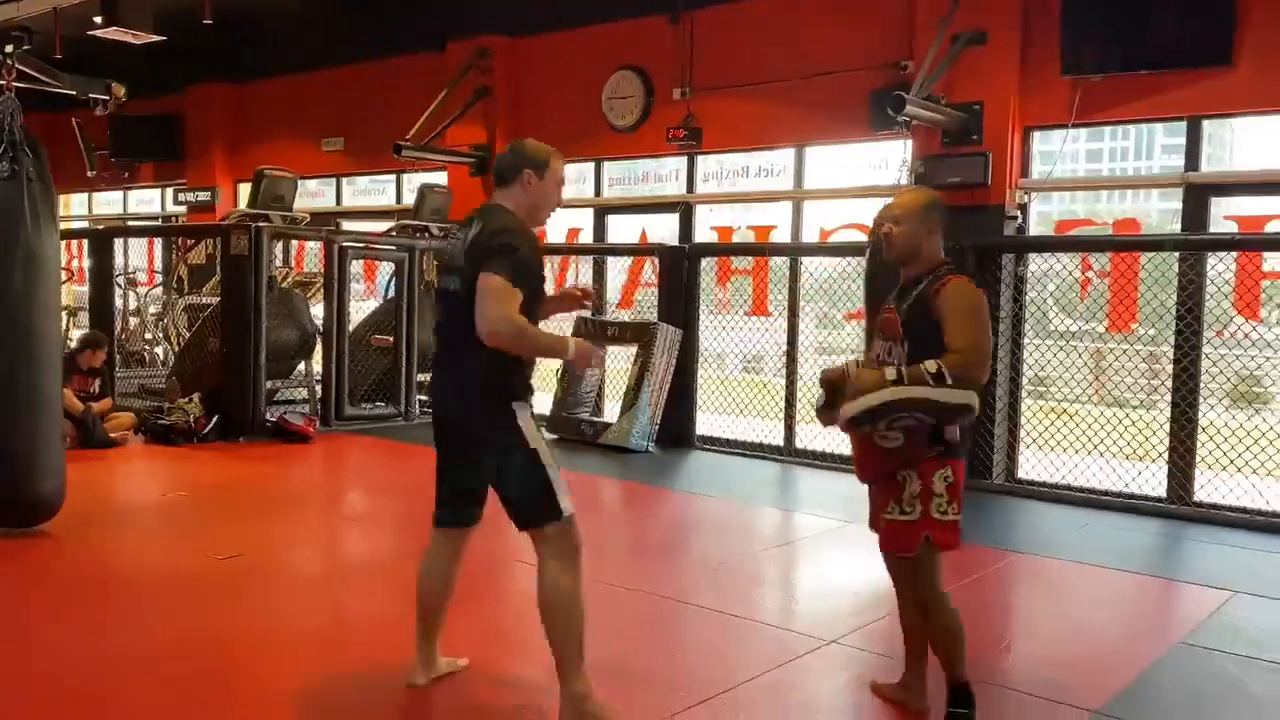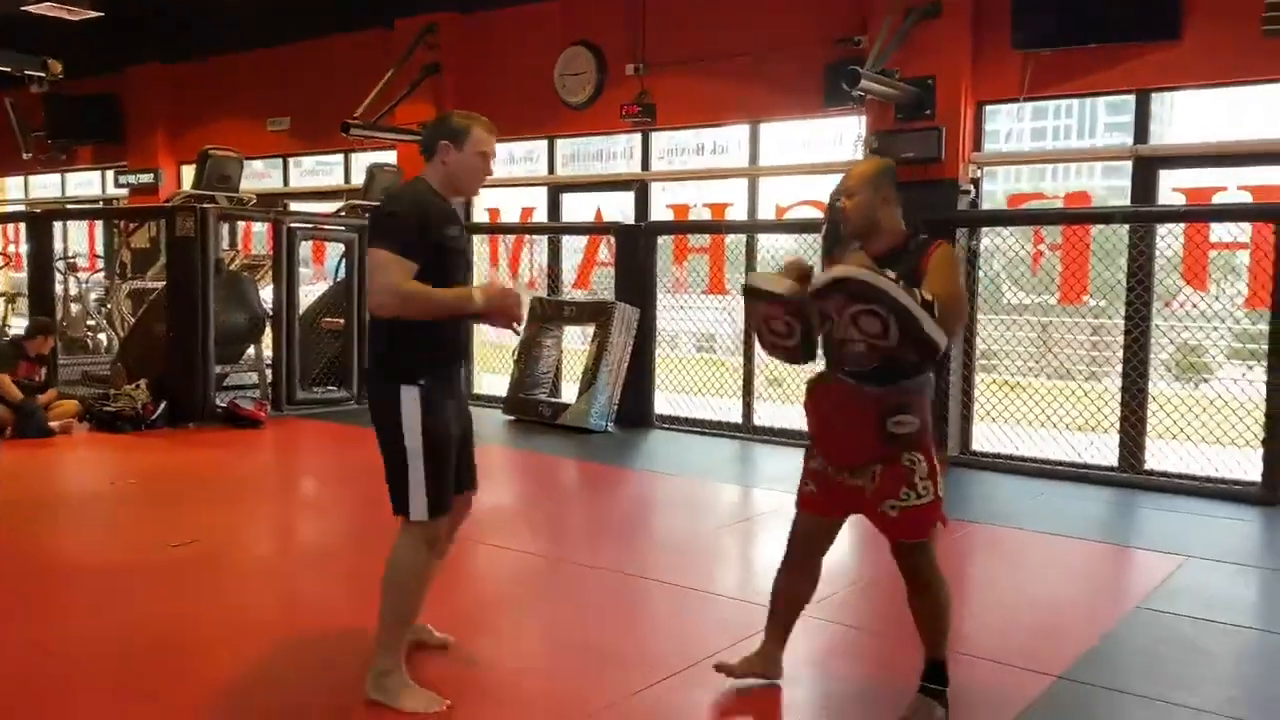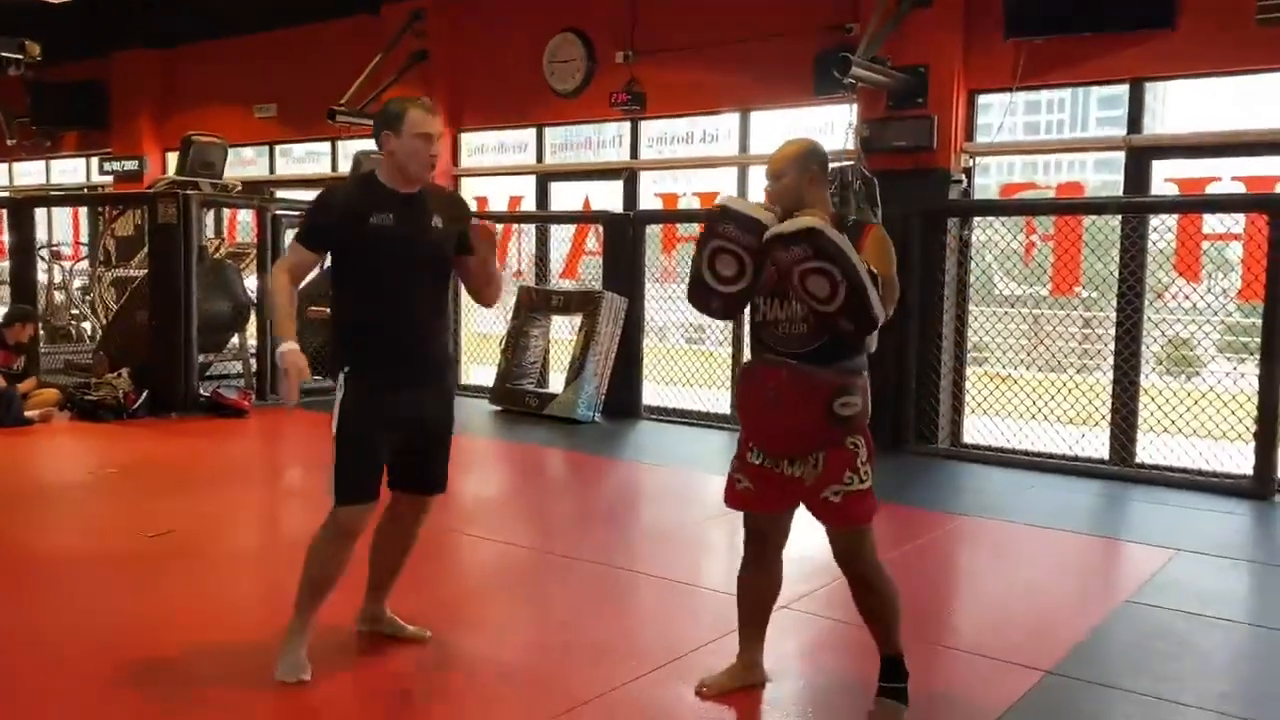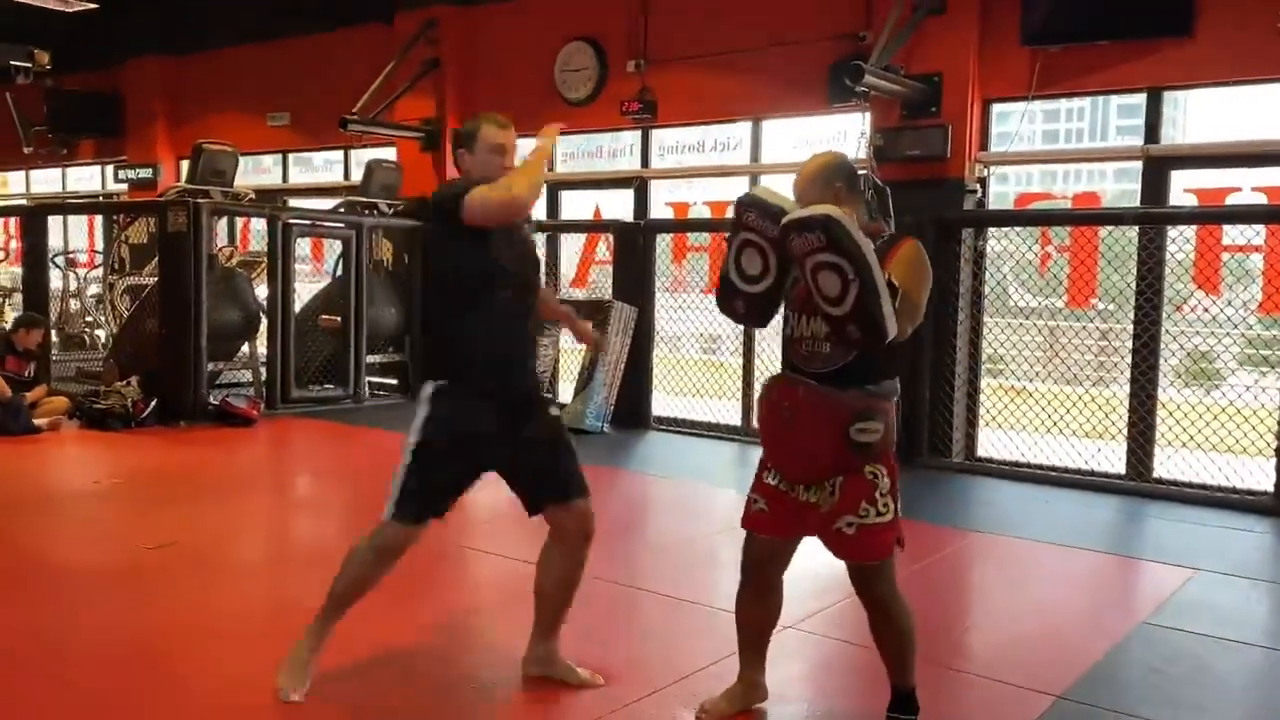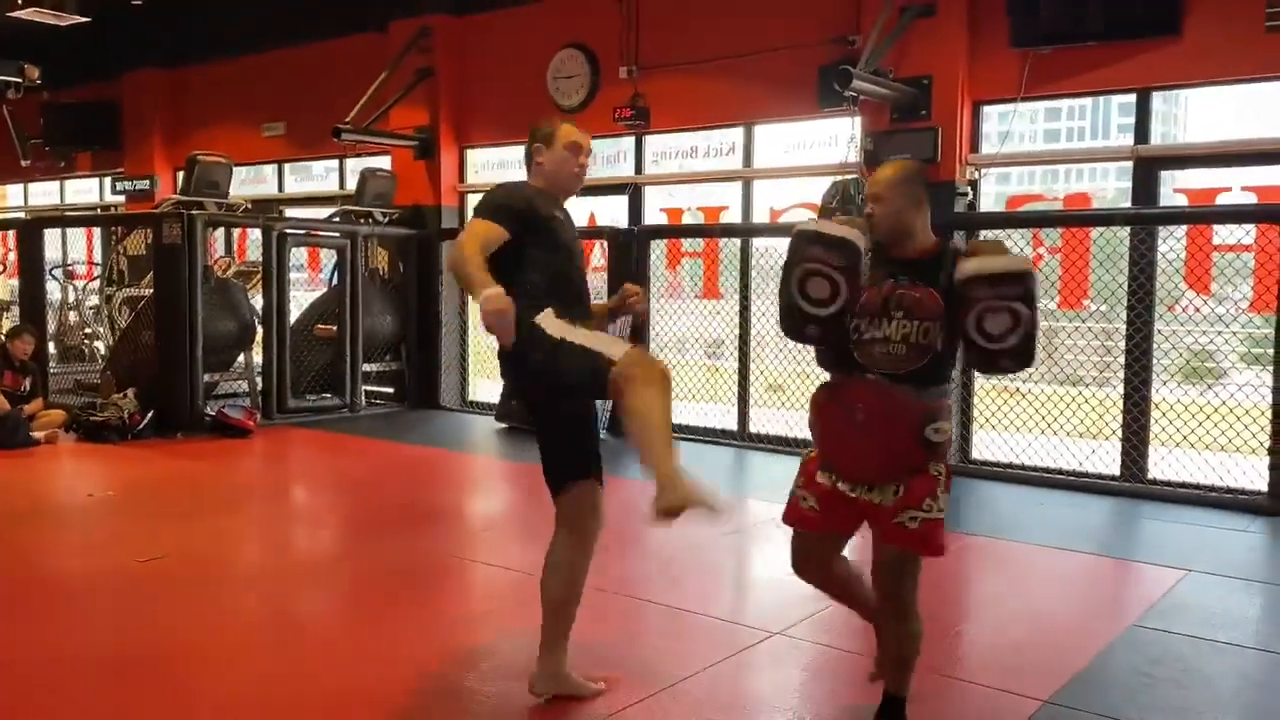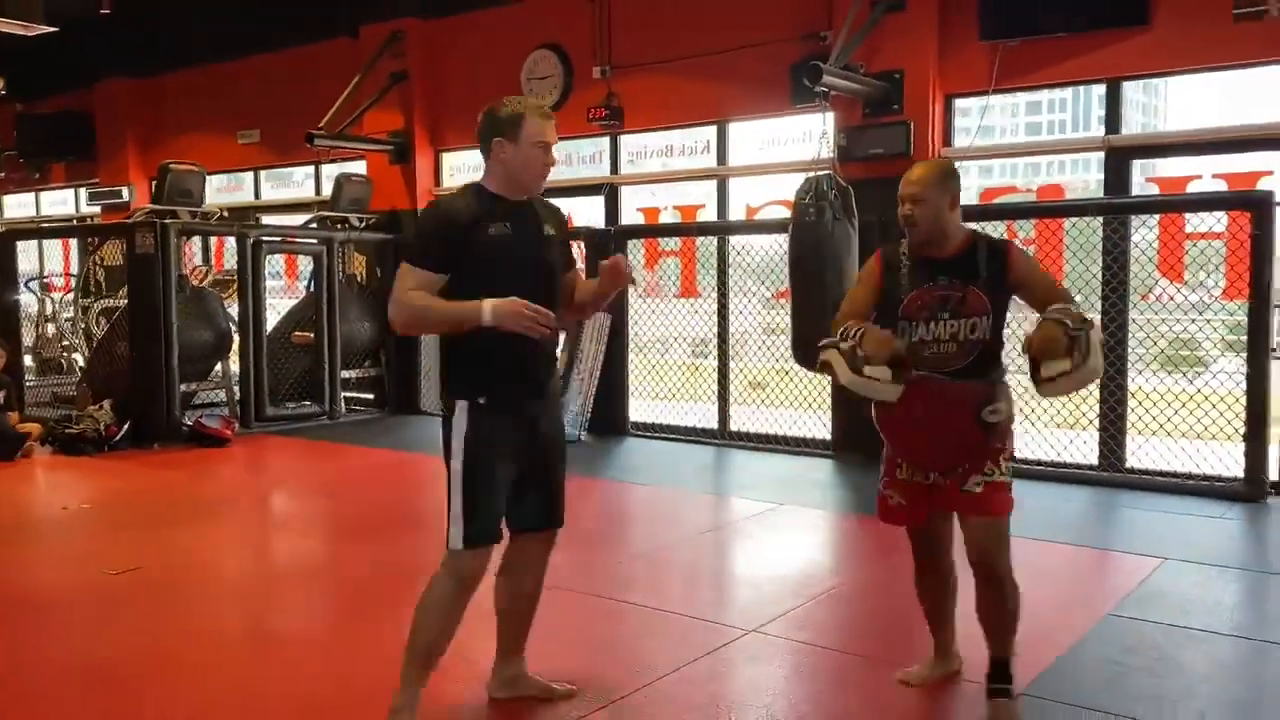
dt=0.5s
person 1, frame 1
left shoulder: (473, 232)
right shoulder: (511, 238)
right elbow: (494, 326)
left wrist: (555, 303)
right wrist: (567, 348)
left hip: (451, 401)
right hip: (495, 408)
left knee: (449, 532)
right knee: (559, 541)
left ankle: (425, 658)
person 1, frame 2
left shoulder: (447, 213)
right shoulder: (408, 208)
right elbow: (385, 296)
left wrist: (489, 307)
right wrist: (475, 299)
left hip: (441, 382)
right hip: (407, 386)
left knee: (455, 504)
right knee: (425, 524)
left ankle: (403, 621)
person 1, frame 3
left shoulder: (447, 206)
right shoulder: (342, 202)
left elbow: (486, 295)
right elbow: (283, 275)
left wrist: (487, 256)
right wrist: (289, 347)
left hip: (432, 380)
right hip: (366, 382)
left knee: (413, 504)
right knee: (349, 516)
left ankle: (374, 609)
right ankle: (295, 635)
person 1, frame 4
left shoulder: (512, 232)
right shoulder: (455, 201)
right elbow: (514, 201)
left wrist: (568, 317)
right wrist: (546, 148)
left hip: (518, 394)
right hip: (458, 393)
left knee: (576, 522)
right knee: (397, 534)
left ankle: (543, 650)
right ankle: (311, 642)
person 1, frame 5
left shoulder: (556, 220)
right shoulder: (517, 201)
right elbow: (466, 251)
left wrist: (616, 307)
right wrist: (490, 290)
left hip: (558, 372)
right hip: (545, 332)
left knee: (582, 515)
right knee: (644, 371)
left ankle: (551, 668)
right ankle: (672, 483)
person 1, frame 6
left shoulder: (549, 219)
right shoulder: (451, 216)
left elbow: (571, 302)
right elbow: (402, 311)
left wrist: (605, 285)
right wrist: (488, 310)
left hip: (539, 404)
right hip: (480, 408)
left knee: (535, 538)
right knee: (467, 561)
person 2, frame 1
left shoulder: (954, 290)
right shoulder: (905, 286)
left elbow: (972, 368)
left wrist: (888, 378)
right wrist: (859, 373)
left hip: (926, 456)
right hip: (899, 453)
left knee: (918, 579)
right knee: (913, 575)
person 2, frame 2
left shoulder: (932, 257)
right shoulder: (840, 257)
left elbow: (945, 324)
left wrist: (878, 279)
left hip: (897, 436)
right hip: (836, 427)
left knee: (916, 558)
right knee: (803, 543)
right ankle: (769, 654)
person 2, frame 3
left shoulder: (863, 237)
right shoulder: (765, 240)
left elbow: (877, 309)
right elbow: (711, 298)
left wrist: (827, 243)
right wrist: (733, 241)
left hip: (833, 418)
right hip: (770, 414)
left knee: (855, 554)
right knee: (760, 541)
left ankle: (893, 677)
right ankle: (749, 661)
person 2, frame 4
left shoulder: (901, 252)
right shoulder: (805, 247)
left elbow: (892, 326)
right elbow: (746, 308)
left wrist: (850, 248)
right wrist: (760, 240)
left hip: (857, 446)
right hip: (792, 436)
left knee: (875, 581)
right knee: (759, 562)
person 2, frame 5
left shoulder: (958, 267)
left hip: (912, 451)
right hip: (844, 437)
left knee: (895, 585)
right knee: (809, 556)
right ankle: (884, 625)
person 2, frame 6
left shoulder: (1001, 258)
right shoulder: (885, 265)
left elbow: (1065, 305)
right elbow: (838, 330)
left wrist: (1055, 324)
right wrist: (860, 342)
left hip: (978, 431)
right hip: (911, 432)
left knee: (989, 557)
right knee: (929, 552)
right ankle: (945, 653)
